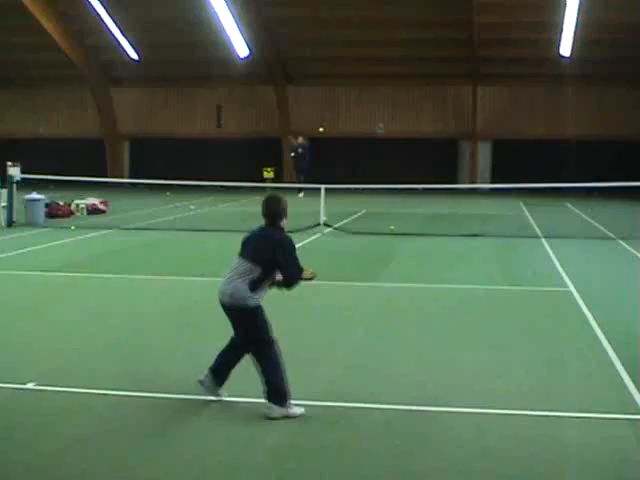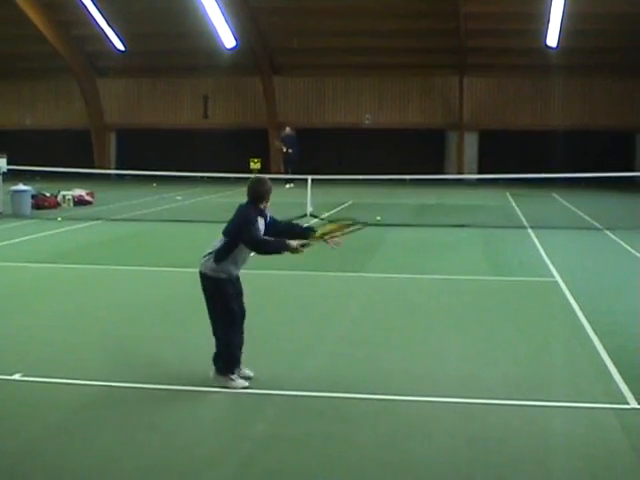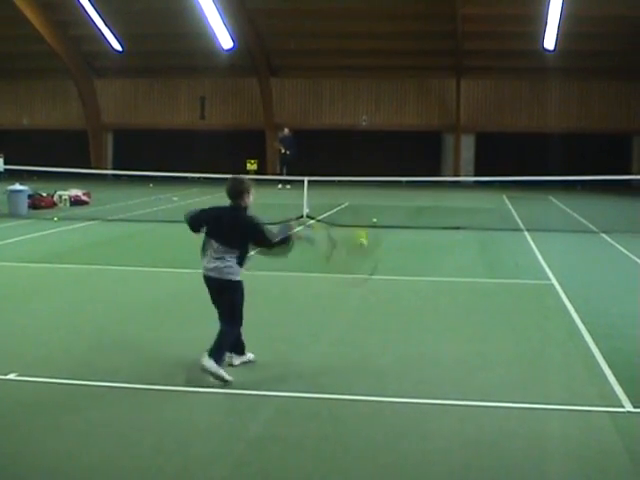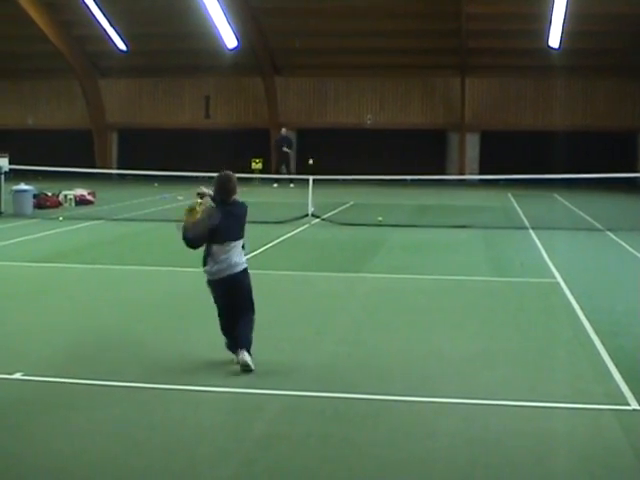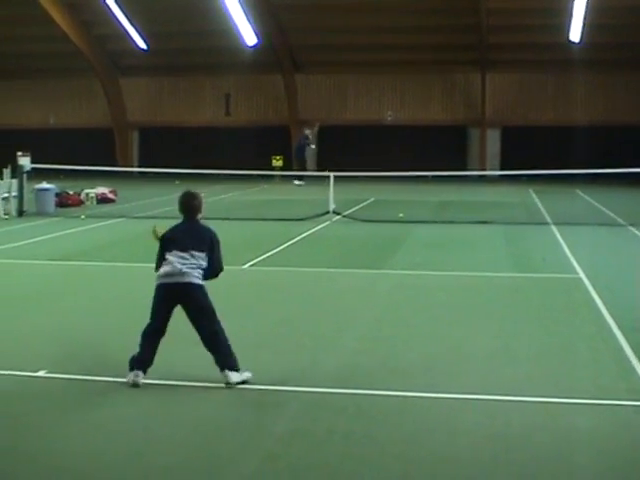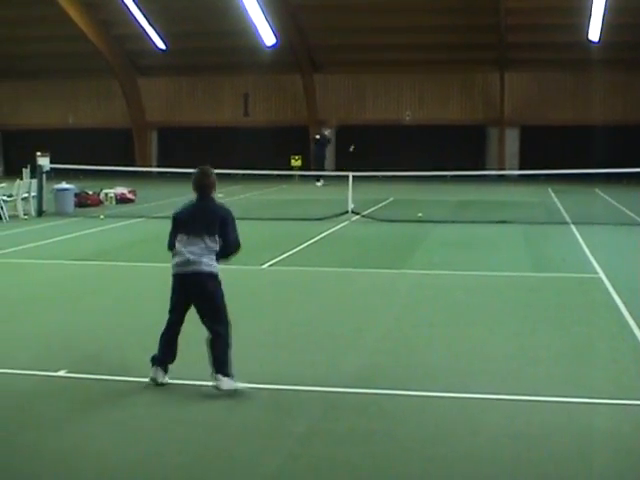
dt=0.5s
person 1, frame 1
left shoulder: (254, 237)
right shoulder: (283, 241)
right elbow: (292, 277)
left wrist: (274, 278)
right wrist: (303, 275)
left hip: (228, 295)
right hip: (244, 301)
left knee: (242, 340)
right knee: (266, 348)
left ankle: (213, 378)
right ankle: (279, 403)
person 1, frame 2
left shoulder: (260, 216)
right shoulder: (246, 216)
left elbow: (285, 228)
right elbow: (256, 244)
left wrist: (316, 233)
right wrist: (287, 245)
left hip: (228, 272)
right hip: (215, 273)
left knee: (237, 316)
right knee: (228, 321)
left ankle: (232, 365)
right ankle: (223, 372)
person 1, frame 3
left shoulder: (216, 213)
right shoulder: (249, 223)
left elbow: (193, 220)
right elbow: (270, 246)
right wrist: (288, 238)
left hip: (210, 273)
right hip: (228, 277)
left knee: (229, 315)
right knee: (231, 321)
left ankle: (237, 352)
right ankle: (213, 359)
person 1, frame 4
left shoulder: (211, 216)
right shoulder: (241, 209)
left elbow: (192, 242)
left wrist: (191, 222)
right wrist: (211, 196)
left hip: (216, 275)
right hip: (238, 271)
left knee: (226, 315)
right knee: (245, 313)
left ankle: (237, 350)
right ankle: (243, 351)
person 1, frame 5
left shoulder: (170, 234)
right shoulder: (209, 235)
left elbow: (159, 264)
right elbow: (216, 269)
left hip: (165, 283)
right hip: (192, 284)
left knee: (155, 328)
right knee: (212, 328)
left ankle: (137, 371)
right ankle: (230, 371)
person 1, frame 6
left shoulder: (181, 214)
right shoulder: (222, 213)
left elbow: (171, 245)
right elbow: (233, 246)
left hip: (180, 272)
right hip: (205, 273)
left knee: (174, 321)
right knee: (218, 324)
left ankle: (159, 368)
right ankle: (222, 376)
